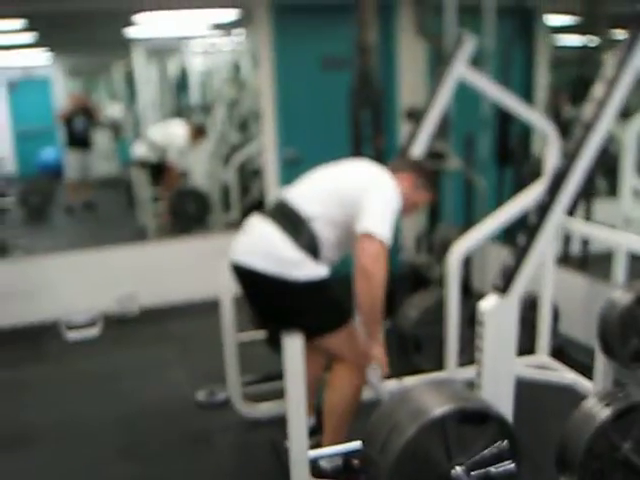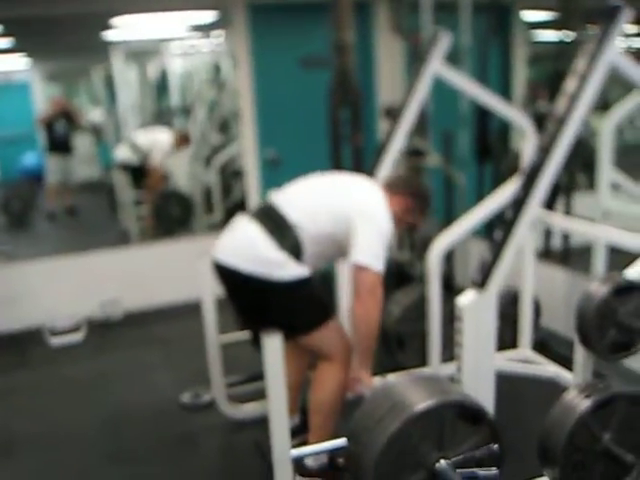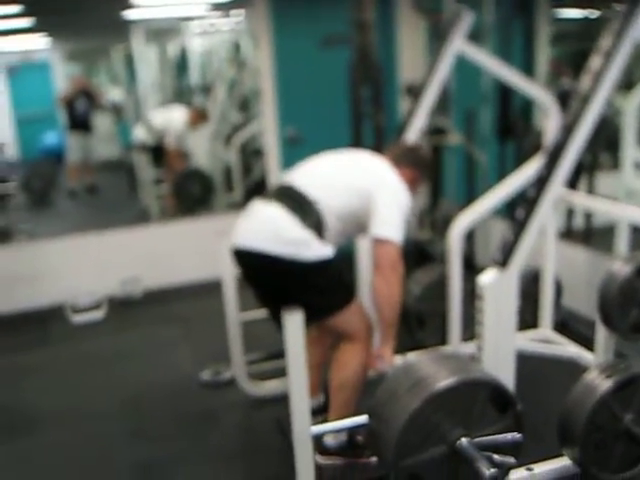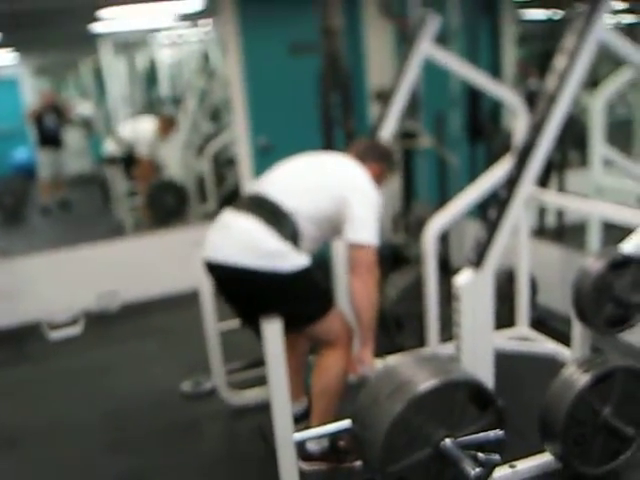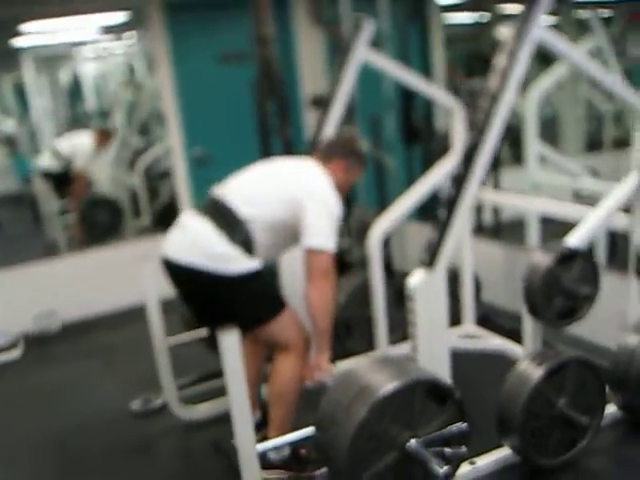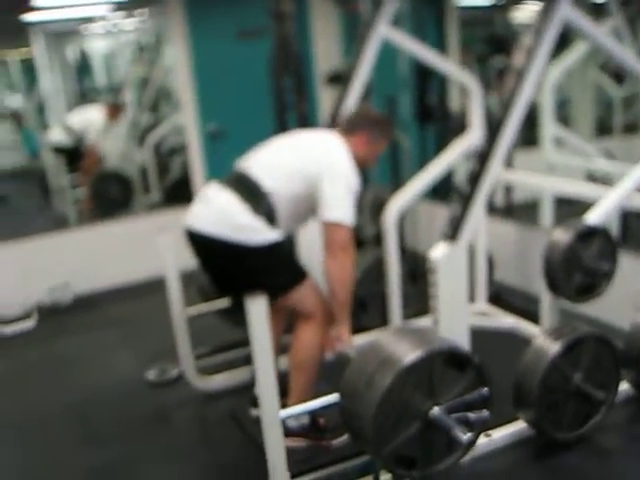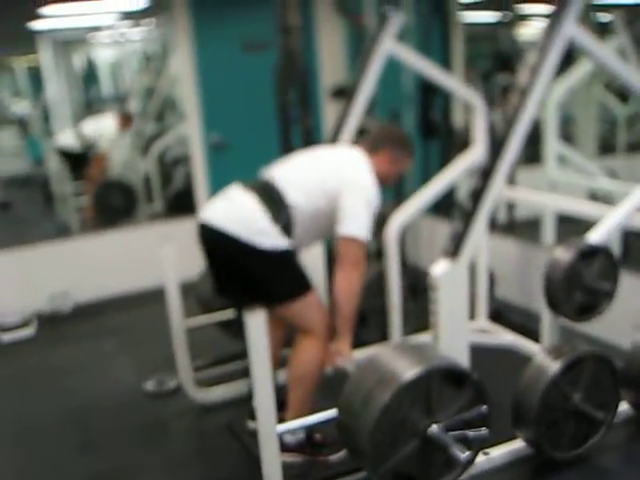
dt=0.7s
person 1, frame 1
left shoulder: (362, 173)
right shoulder: (384, 190)
right elbow: (370, 266)
right wrist: (373, 340)
left hip: (247, 251)
right hip: (282, 264)
left knee: (315, 339)
right knee: (350, 356)
person 1, frame 2
left shoulder: (355, 187)
right shoulder: (376, 214)
right elbow: (367, 296)
right wrist: (363, 369)
left hip: (230, 250)
right hip: (264, 265)
left knee: (298, 338)
right knee: (336, 353)
person 1, frame 3
left shoulder: (351, 161)
right shoulder: (392, 187)
right elbow: (387, 269)
right wrist: (387, 345)
left hip: (247, 238)
right hip: (289, 247)
left knee: (319, 321)
right knee: (356, 334)
left ankle: (311, 410)
right ankle: (335, 441)
person 1, frame 4
left shoulder: (311, 162)
right shoulder: (362, 187)
right elbow: (363, 272)
right wrist: (366, 348)
left hip: (219, 250)
right hip: (265, 259)
left knee: (294, 325)
right knee: (337, 339)
left ankle: (295, 414)
right ankle: (316, 446)
person 1, frame 5
left shoulder: (287, 169)
right shoulder: (322, 193)
right elbow: (320, 277)
right wrist: (323, 354)
left hip: (179, 249)
right hip: (215, 260)
left knee: (253, 330)
right knee: (293, 343)
left ankle: (250, 424)
right ankle: (277, 453)
person 1, frame 6
left shoulder: (311, 142)
right shoulder: (339, 166)
right elbow: (339, 250)
right wrist: (343, 325)
left hip: (201, 220)
right hip: (237, 232)
left knee: (277, 300)
right knee: (314, 313)
right ankle: (295, 421)
person 1, frame 7
left shoulder: (335, 157)
right shoulder: (361, 182)
right elbow: (349, 265)
right wrist: (343, 340)
left hip: (216, 221)
right hip: (249, 236)
left knee: (277, 314)
right knee: (315, 327)
right ankle: (292, 437)
